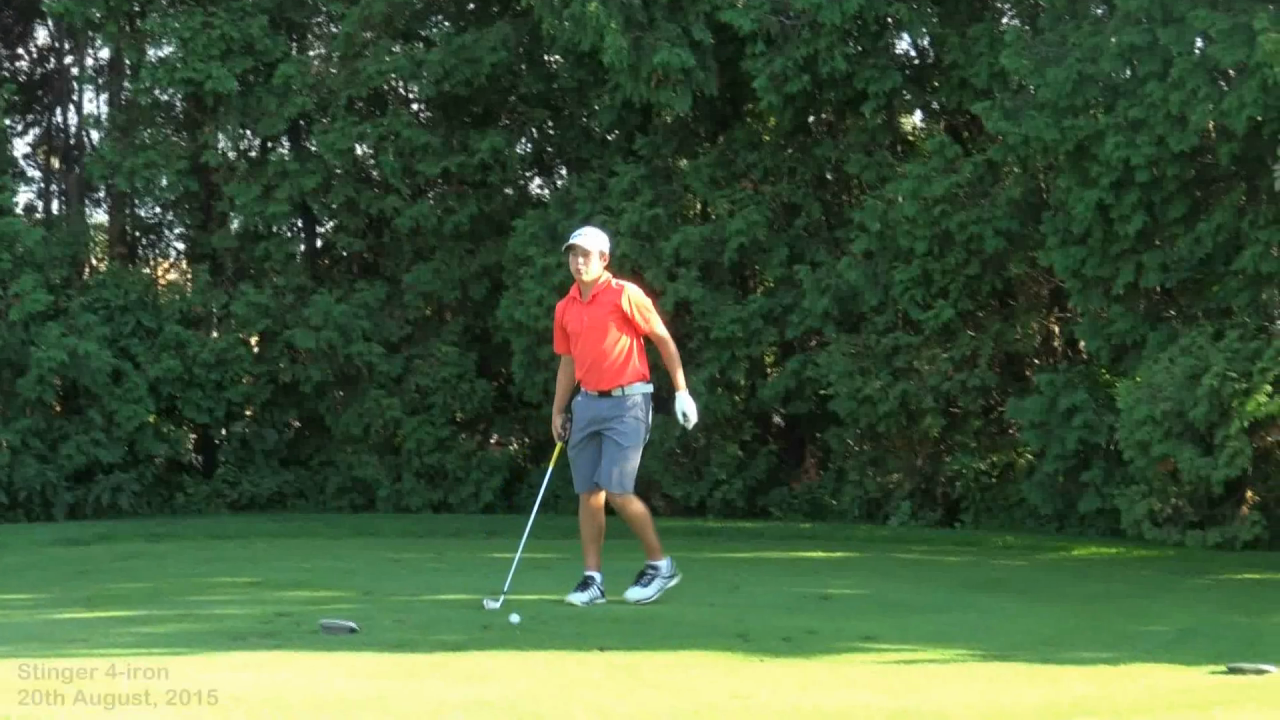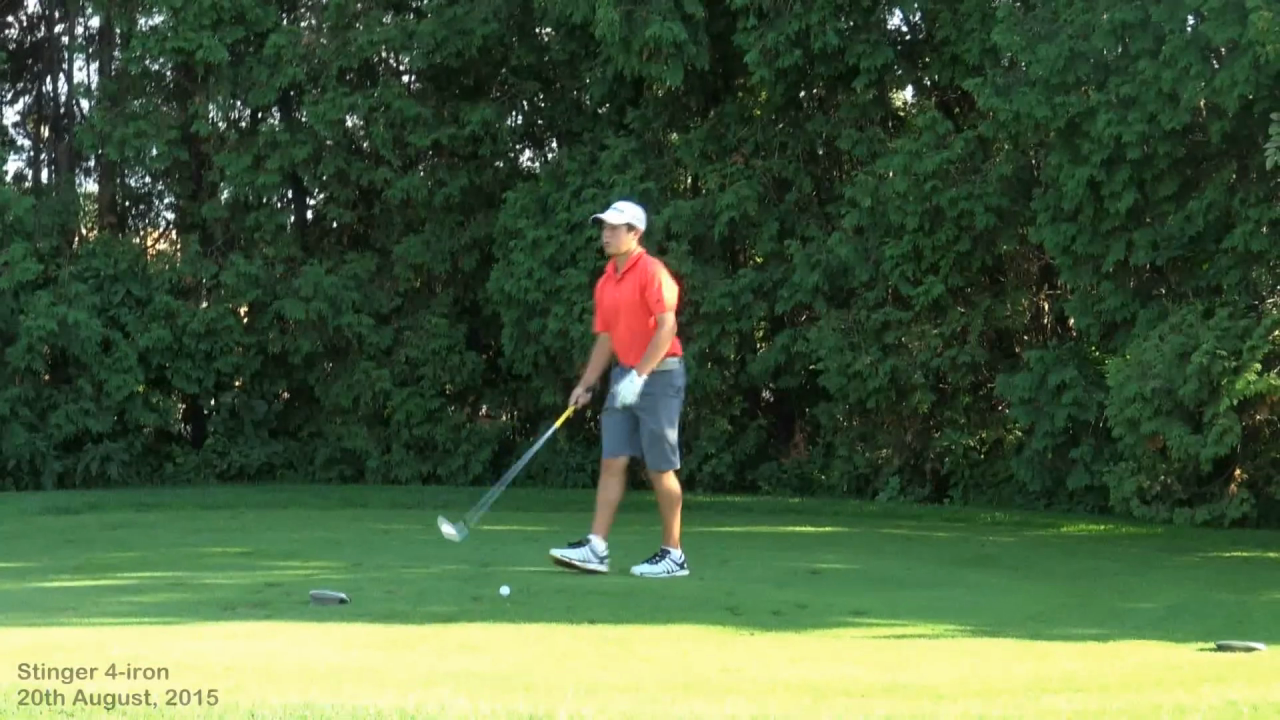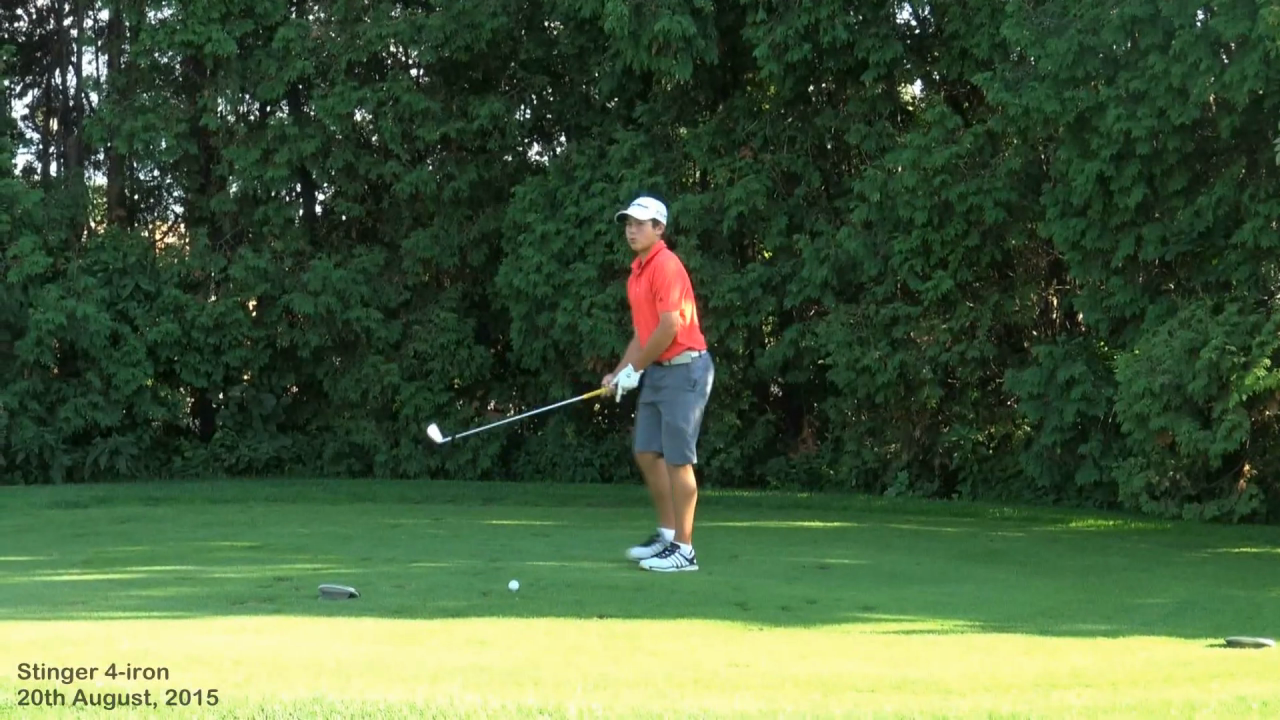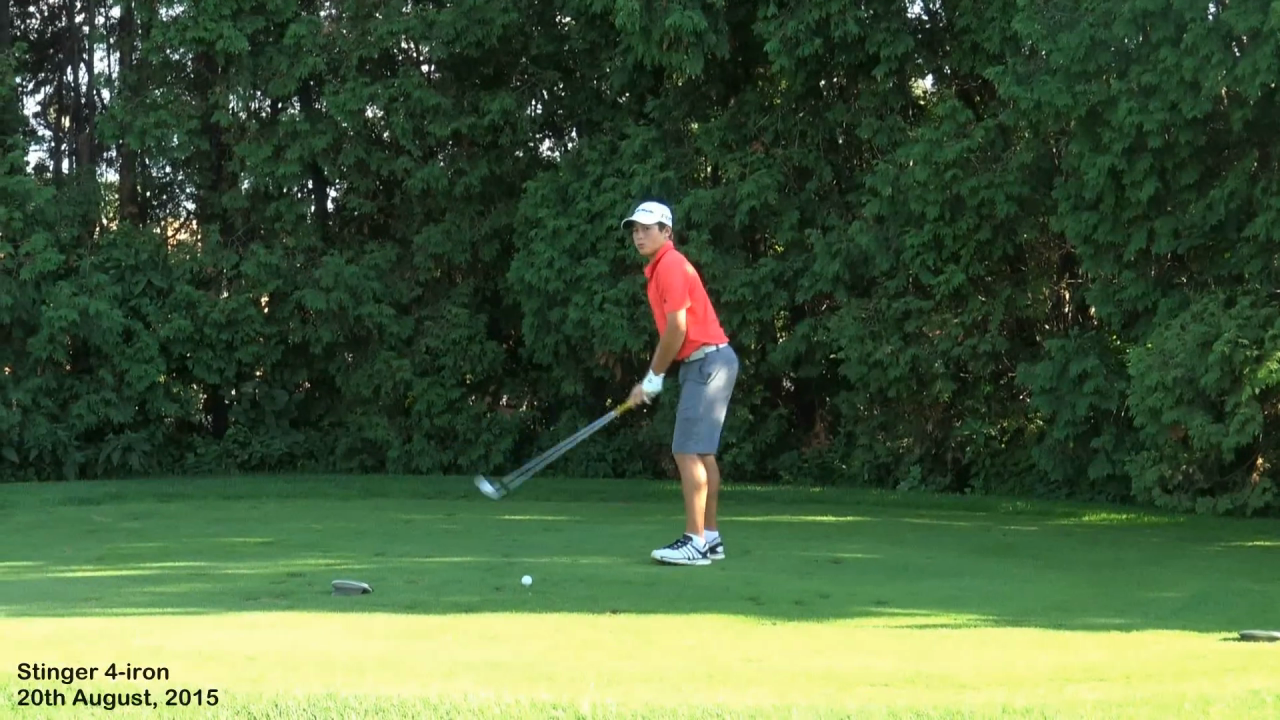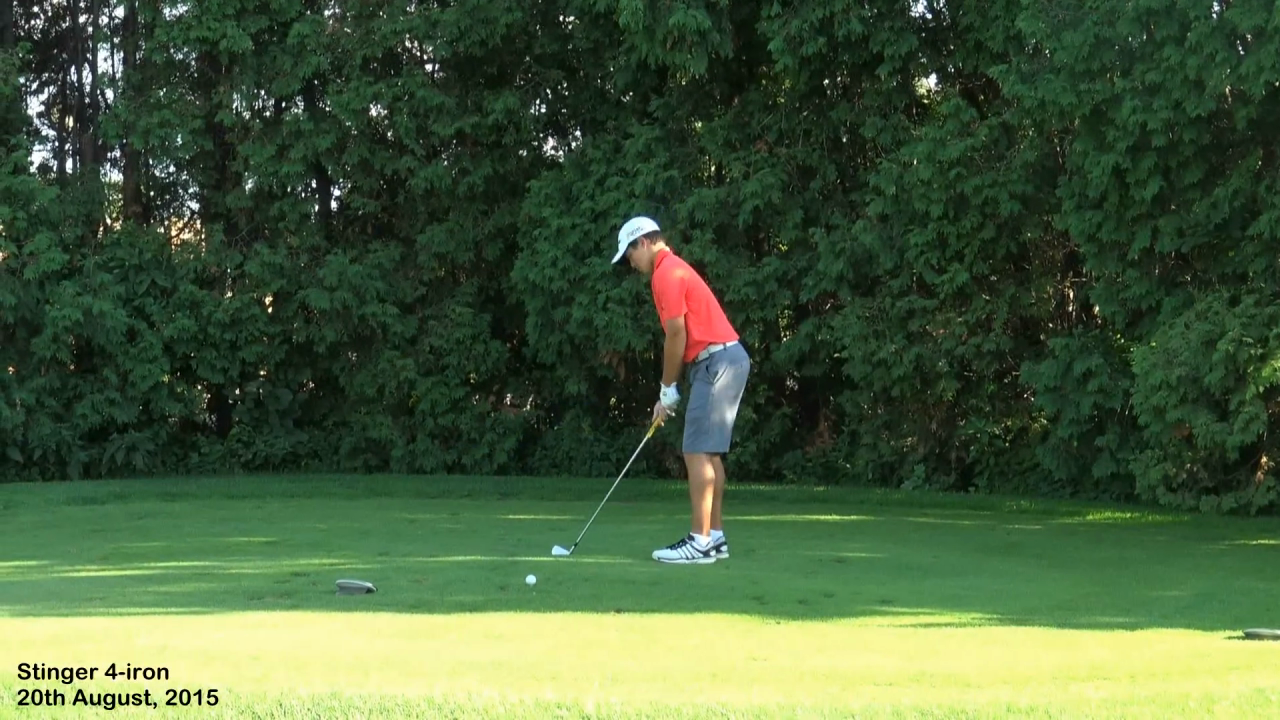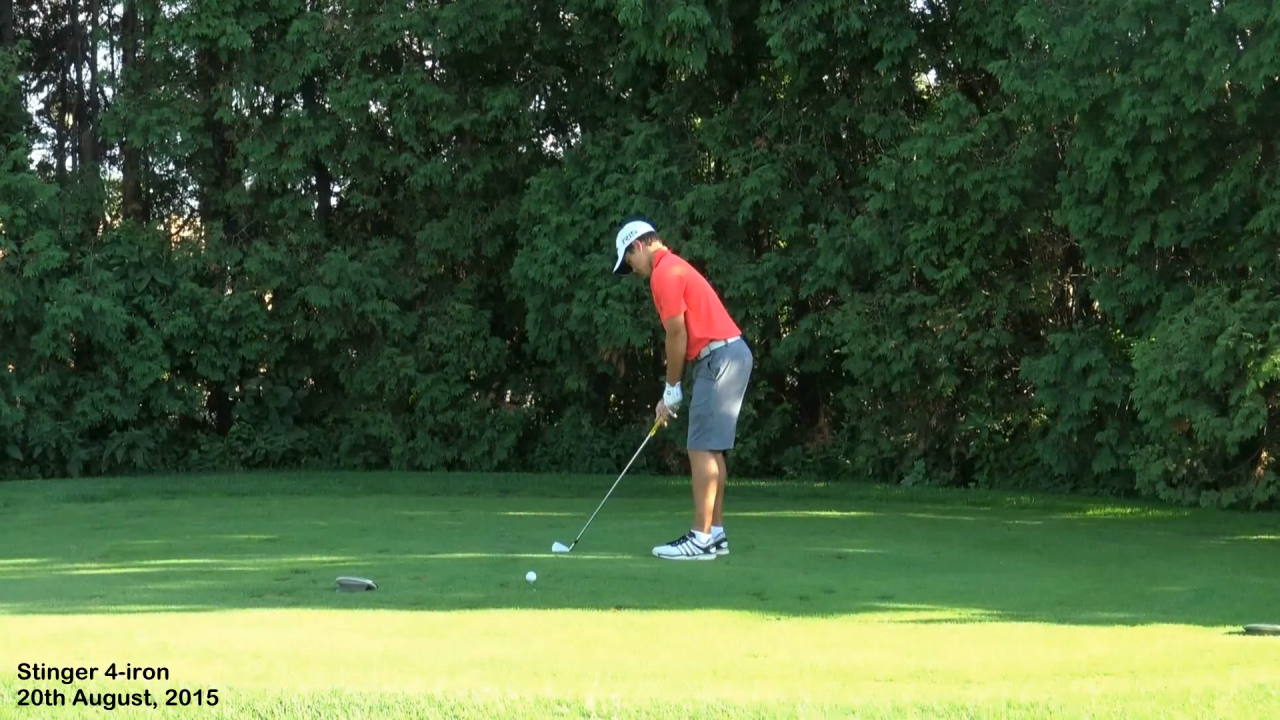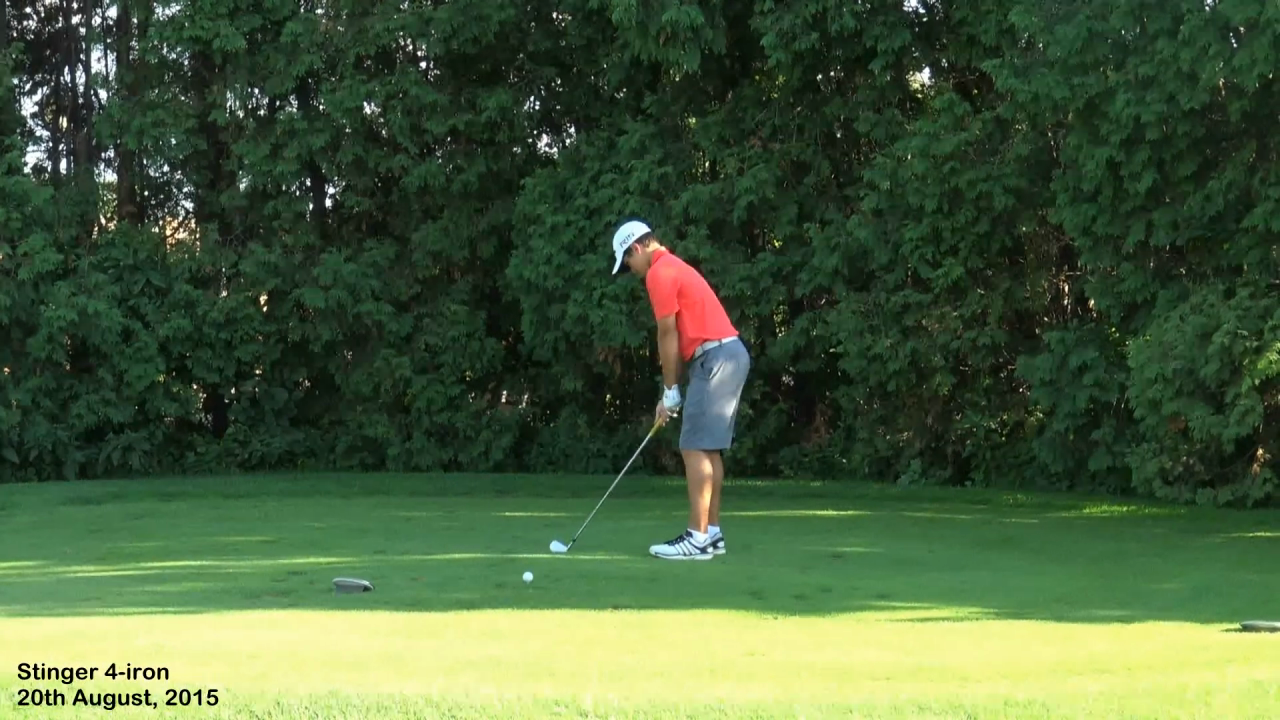
dt=0.3s
person 1, frame 1
left shoulder: (624, 294)
right shoulder: (565, 308)
left elbow: (663, 338)
left wrist: (681, 391)
right wrist: (558, 411)
left hip: (626, 403)
right hip: (587, 405)
left knee: (618, 492)
right knee: (588, 495)
left ankle: (659, 564)
right ankle: (592, 579)
person 1, frame 2
left shoulder: (652, 271)
right shoulder: (605, 282)
left elbow: (666, 327)
left wrist: (638, 376)
right wrist: (586, 384)
left hip: (658, 379)
right hip: (624, 379)
left knee: (660, 468)
right knee: (613, 463)
left ankle: (673, 554)
right ankle: (595, 547)
person 1, frame 3
left shoulder: (665, 266)
right shoulder: (636, 273)
left elbow: (670, 328)
left wrist: (633, 369)
right wrist: (620, 372)
left hip: (685, 369)
right hip: (660, 372)
left knee: (677, 459)
right knee: (647, 454)
left ankle: (683, 549)
right ankle: (667, 533)
person 1, frame 4
left shoulder: (671, 266)
right shoulder: (658, 271)
left elbow: (678, 330)
left wrist: (654, 376)
right wrist: (649, 379)
left hip: (708, 363)
right hip: (699, 365)
left knee: (687, 452)
right knee: (700, 454)
left ankle: (695, 541)
right ankle: (709, 536)
person 1, frame 5
left shoulder: (666, 273)
right shoulder: (673, 270)
left elbow: (677, 336)
right elbow: (684, 337)
left wrist: (667, 388)
right wrist: (667, 393)
left hip: (718, 363)
right hip: (723, 361)
left knee: (697, 451)
right knee: (709, 452)
left ankle: (699, 542)
right ankle: (714, 536)
person 1, frame 6
left shoulder: (663, 272)
right shoulder: (674, 268)
left elbow: (677, 335)
right elbow: (685, 336)
left wrist: (671, 388)
right wrist: (669, 392)
left hip: (721, 359)
right hip: (728, 356)
left knee: (701, 449)
right knee: (711, 448)
left ankle: (700, 539)
right ankle: (714, 533)
person 1, frame 7
left shoulder: (658, 274)
right shoulder: (675, 267)
left elbow: (668, 336)
left wrist: (670, 390)
right wrist: (673, 391)
left hip: (716, 358)
right hip: (731, 354)
left knee: (695, 447)
right knee: (709, 449)
left ankle: (697, 538)
right ankle: (711, 532)
